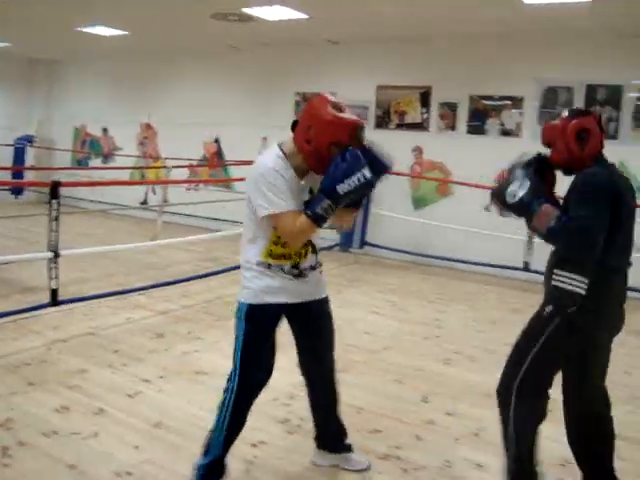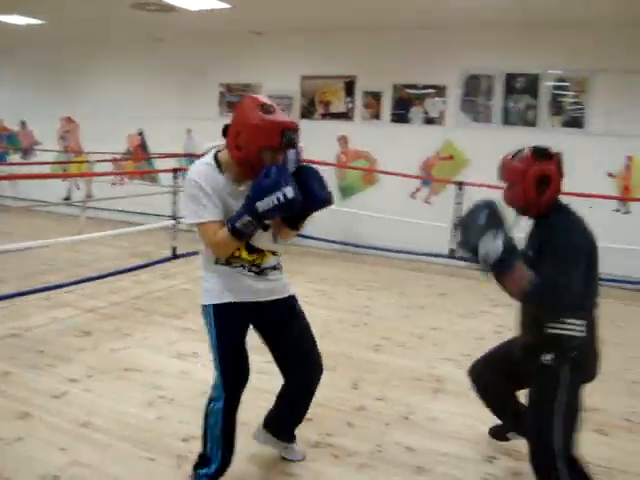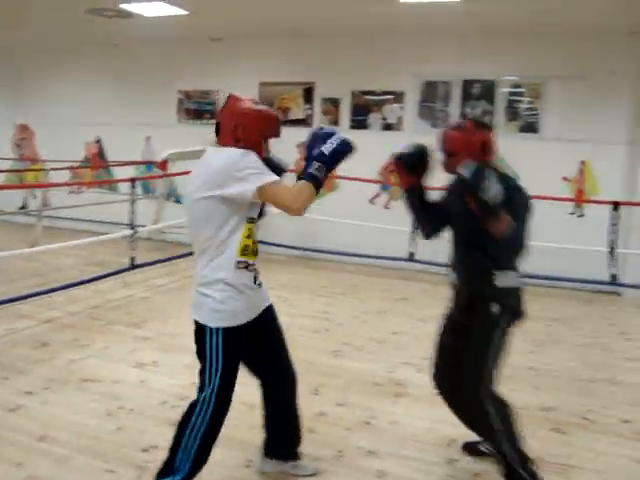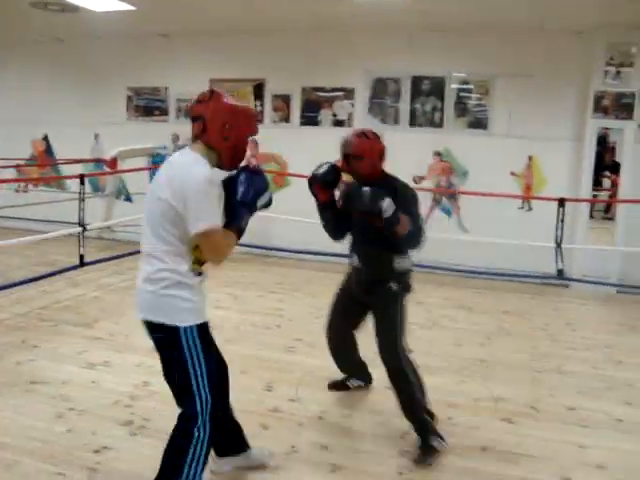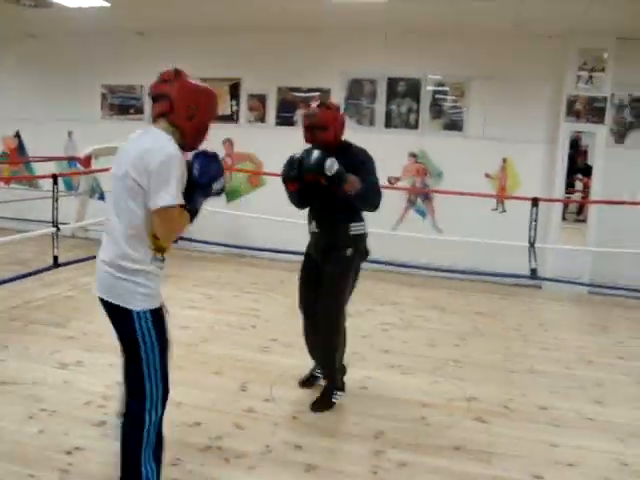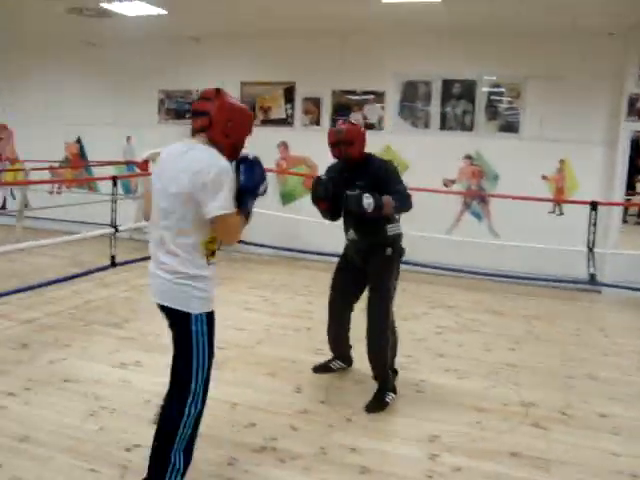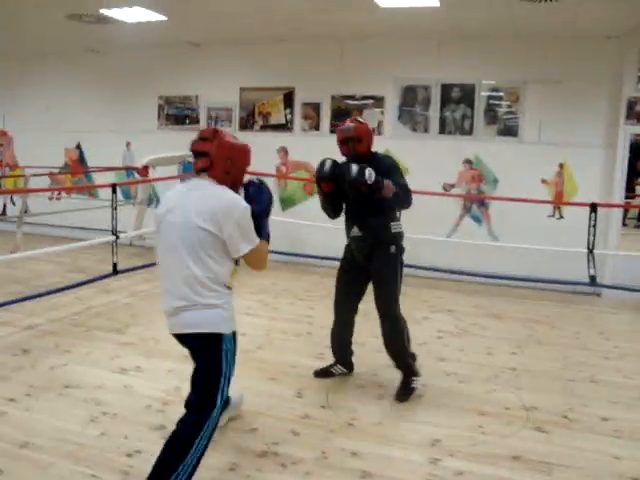
dt=0.3s
person 1, frame 1
left shoulder: (322, 164)
right shoulder: (270, 168)
left elbow: (345, 221)
right elbow: (294, 230)
left wrist: (356, 182)
right wrist: (337, 192)
left hip: (309, 287)
right hip: (263, 290)
left knee: (321, 374)
right knee: (247, 380)
left ankle: (332, 445)
person 1, frame 2
left shoulder: (276, 169)
right shoulder: (202, 177)
left elbow: (282, 234)
right elbow: (217, 245)
left wrist: (301, 204)
right wrist: (255, 208)
left hip: (271, 288)
right hip: (225, 293)
left knee: (307, 368)
right knee: (230, 387)
left ankle: (277, 430)
person 1, frame 3
left shoulder: (210, 167)
right shoulder: (232, 161)
right elbow: (294, 201)
left wrist: (259, 190)
right wrist: (320, 161)
left hip: (250, 301)
right hip: (223, 309)
left knee: (281, 379)
right knee: (215, 400)
person 1, frame 4
left shoulder: (180, 164)
right shoulder: (199, 174)
right elbow: (215, 251)
left wrist: (235, 204)
right wrist: (245, 206)
left hip: (165, 298)
right hip: (173, 306)
left knee: (214, 374)
right knee: (201, 408)
person 1, frame 5
left shoulder: (139, 141)
right shoulder: (166, 152)
right elbow: (171, 227)
left wrist: (188, 186)
right wrist: (201, 190)
left hip: (116, 278)
right hip: (134, 286)
left knee: (141, 362)
right knee: (150, 393)
left ankle: (137, 435)
person 1, frame 6
left shoulder: (168, 154)
right shoulder: (215, 166)
left elbow: (149, 212)
right elbow: (227, 234)
right wrist: (246, 195)
left hip: (165, 281)
right hip: (189, 291)
left knee: (188, 371)
right knee: (190, 394)
left ankle: (171, 425)
person 1, frame 7
left shoulder: (172, 196)
right shoulder: (231, 205)
right elbow: (258, 261)
right wrist: (261, 217)
left hip: (177, 311)
right hip: (208, 318)
left knee: (221, 357)
right knee: (203, 411)
left ankle: (222, 403)
person 2, frame 1
left shoulder: (594, 181)
right shoulder: (609, 181)
left elbow: (580, 247)
left wrist: (533, 203)
right wrist: (545, 196)
left hip: (575, 305)
right hip: (601, 306)
left knee: (518, 390)
right knee: (587, 400)
person 2, frame 2
left shoulder: (564, 232)
right shoulder: (550, 223)
left elbow: (556, 299)
right elbow: (536, 276)
left wrist: (501, 259)
right wrist: (501, 251)
left hip: (561, 350)
right hip: (540, 341)
left knee: (550, 446)
right knee: (485, 374)
right ankle: (522, 425)
person 2, frame 3
left shoulder: (508, 190)
right shoulder: (458, 188)
left elbow: (511, 249)
right elbow: (430, 227)
left wrist: (489, 202)
right wrist: (412, 184)
left hip: (495, 300)
right hip: (465, 295)
left knee: (474, 389)
right knee: (447, 379)
right ankle: (493, 437)
person 2, frame 4
left shoulder: (399, 191)
right shoulder: (353, 189)
left elbow: (414, 238)
right elbow: (337, 231)
left wrist: (388, 214)
right wrist: (324, 197)
left hip: (389, 279)
right hip: (360, 274)
left knee: (393, 353)
right knee: (337, 331)
left ankle: (428, 432)
right ankle: (358, 375)
person 2, frame 5
left shoulder: (357, 157)
right shoulder: (310, 156)
left elbow: (373, 200)
right elbow: (302, 202)
left wrist: (338, 176)
right wrist: (293, 183)
left hip: (347, 245)
right hip: (318, 241)
left knee: (332, 314)
right knee: (309, 305)
left ankle: (334, 384)
right ankle: (321, 365)
person 2, frame 6
left shoulder: (380, 168)
right shoulder: (335, 171)
left elbow: (404, 202)
right elbow: (333, 215)
left wrist: (374, 203)
right wrist: (323, 201)
left hip: (384, 248)
right hip: (355, 247)
left knee: (379, 314)
right knee: (338, 304)
left ankle: (386, 384)
right ankle: (341, 356)
person 2, frame 7
left shoulder: (384, 164)
right shoulder: (342, 169)
left elbow: (404, 199)
right elbow: (332, 212)
left wrist: (374, 182)
right wrist: (326, 186)
left hip: (386, 245)
right hip: (356, 246)
left knee: (388, 309)
right knee: (343, 305)
left ankle: (409, 371)
right ankle: (342, 361)
